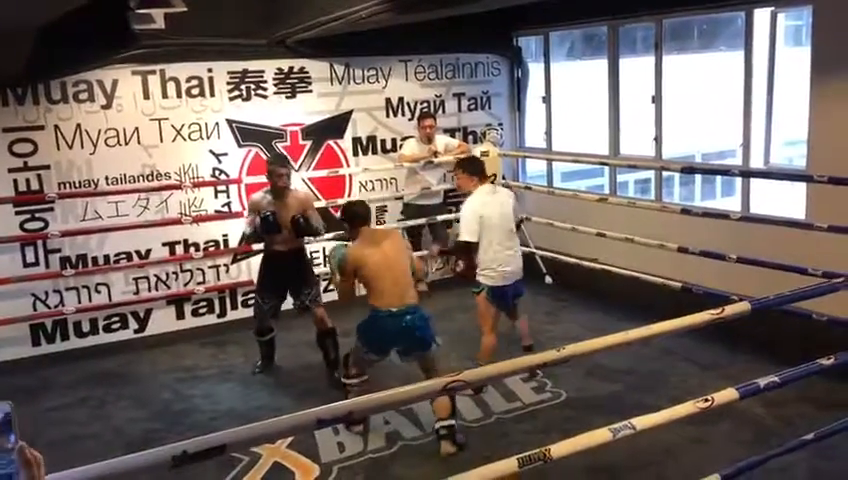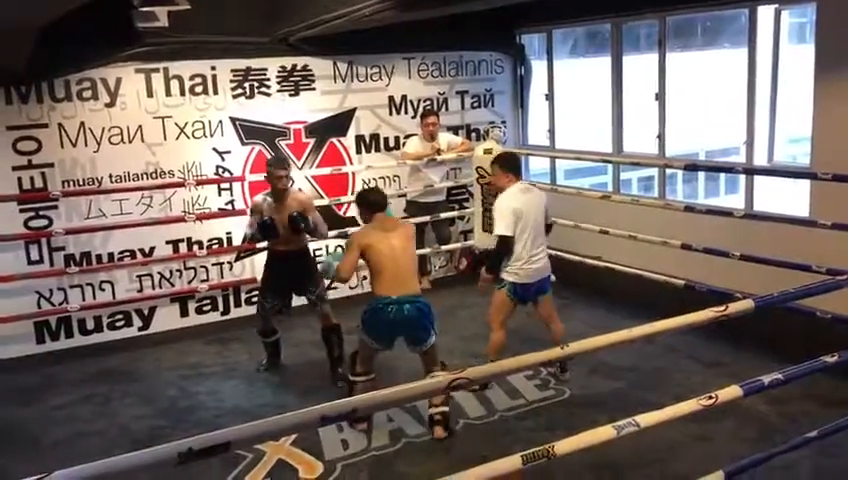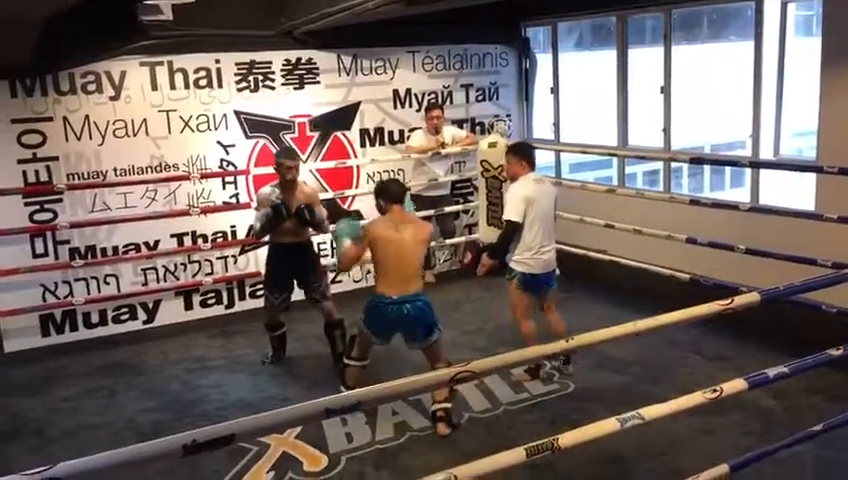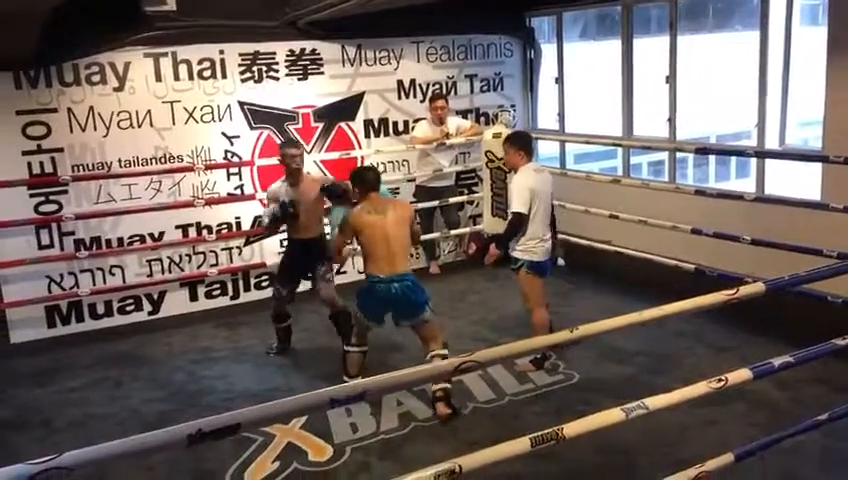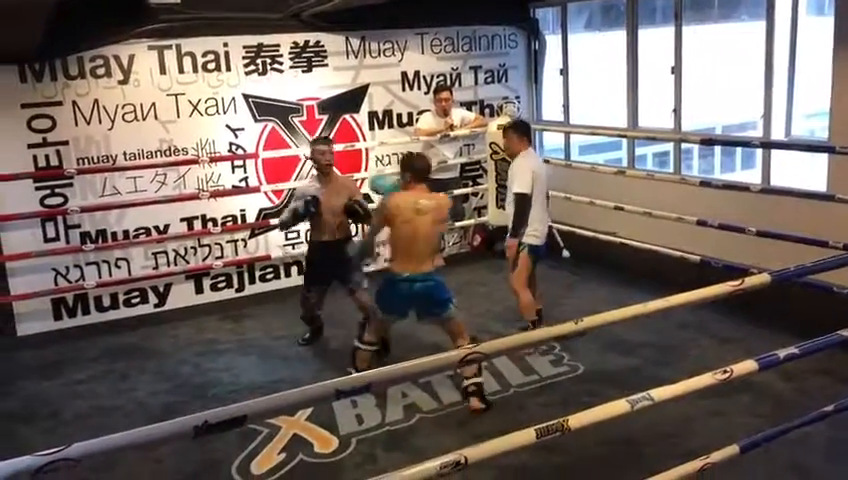
dt=0.3s
person 1, frame 1
left shoulder: (350, 254)
right shoulder: (397, 236)
left elbow: (346, 297)
right elbow: (420, 273)
left wrist: (337, 273)
left hip: (381, 320)
right hip: (414, 316)
left knee: (354, 364)
right knee: (435, 376)
left ankle: (354, 418)
right ankle: (447, 437)
person 1, frame 2
left shoulder: (361, 236)
right shoulder: (409, 229)
left elbow: (343, 275)
left wrist: (330, 268)
left hip: (383, 308)
right hip: (416, 305)
left knee: (363, 361)
right knee: (433, 365)
left ankle: (359, 417)
right ankle: (440, 422)
person 1, frame 3
left shoulder: (372, 228)
right shoulder: (425, 227)
left elbow: (344, 265)
left wrist: (344, 240)
left hip: (383, 306)
right hip: (416, 305)
left knee: (358, 349)
right knee: (439, 362)
right ankle: (442, 418)
person 1, frame 4
left shoulder: (355, 216)
right shoulder: (405, 208)
left elbow: (337, 253)
left wrist: (340, 230)
left hip: (375, 287)
right hip: (406, 284)
left knee: (357, 335)
right knee: (435, 341)
right ankle: (442, 400)
person 1, frame 5
left shoulder: (392, 202)
right shoulder: (444, 203)
left elbow: (370, 233)
left wrist: (362, 249)
right wrist: (392, 188)
left hip: (398, 283)
right hip: (430, 283)
left knee: (373, 331)
right knee: (461, 336)
right ankle: (474, 394)
person 2, frame 1
left shoulder: (472, 205)
right shoulder: (506, 194)
left elbow: (466, 247)
left wrist: (459, 257)
left hip: (491, 275)
right hip: (515, 268)
left knee: (487, 329)
right knee: (516, 315)
right ankle: (529, 354)
person 2, frame 2
left shoulder: (505, 202)
right shoulder: (538, 194)
left elbow: (504, 244)
right elbow: (547, 227)
left wrist: (490, 270)
left hip: (516, 274)
right hip: (541, 269)
left knee: (496, 324)
right knee: (551, 318)
right ankle: (562, 365)
person 2, frame 3
left shoulder: (518, 190)
right shoulder: (548, 186)
left elbow: (511, 228)
left wrist: (492, 255)
left hip: (525, 263)
right hip: (547, 259)
left knee: (523, 316)
right knee: (550, 310)
left ankle: (535, 365)
right ankle: (565, 359)
person 2, frame 4
left shoulder: (520, 181)
right shoulder: (544, 174)
left elbow: (518, 219)
left wrist: (498, 245)
right wrist: (553, 239)
left hip: (528, 251)
right hip: (543, 246)
left knee: (535, 304)
right knee: (538, 298)
left ankle: (542, 355)
right ankle: (548, 335)
person 2, frame 5
left shoulder: (521, 164)
right shoulder: (534, 160)
left elbow: (523, 203)
left wrist: (514, 237)
left hip: (527, 235)
right hip: (535, 232)
left knee: (518, 285)
right knee: (528, 280)
left ankle: (533, 332)
right ankle: (536, 323)
person 3, frame 1
left shoulder: (303, 198)
right shoulder: (257, 201)
left elbow: (320, 228)
right elbow: (246, 237)
left wrist: (310, 228)
right wrist: (259, 231)
left hip: (298, 261)
right hip: (271, 263)
left knee: (319, 315)
right knee: (261, 317)
left ankle: (334, 368)
right ankle: (267, 358)
person 3, frame 2
left shoulder: (303, 200)
right shoulder: (259, 203)
left elbow: (323, 231)
right elbow: (250, 235)
left wrist: (308, 227)
right wrist: (258, 233)
left hip: (302, 260)
right hip: (276, 262)
left knee: (325, 312)
right knee: (264, 316)
left ankle: (337, 365)
right ankle: (273, 357)
person 3, frame 3
left shoulder: (309, 193)
right shoulder: (265, 195)
left elbow: (325, 228)
right elbow: (257, 233)
left wrist: (313, 220)
right wrist: (271, 220)
left hip: (304, 252)
right hip: (278, 254)
left knee: (327, 307)
right knee: (272, 310)
left ankle: (341, 357)
right ankle: (278, 349)
person 3, frame 4
left shoulder: (319, 182)
right shoulder: (275, 191)
right elbow: (268, 225)
left wrist: (338, 192)
right wrist: (278, 216)
left hip: (318, 247)
right hip: (294, 249)
left knee: (328, 295)
right knee: (278, 300)
left ankle: (353, 347)
right ankle: (283, 341)
person 3, frame 5
left shoulder: (348, 185)
right shoulder: (305, 190)
left elbow: (367, 219)
right elbow: (284, 224)
left wrist: (361, 213)
right wrist: (298, 212)
left hip: (343, 250)
right hip: (318, 252)
left knee: (365, 303)
right knee: (310, 307)
left ankle: (381, 349)
right ankle: (315, 330)
person 4, frame 1
left shoulder: (443, 140)
right shoulder: (410, 143)
left elbow: (466, 148)
right elbow: (402, 159)
left wrist: (447, 156)
right wrist: (426, 155)
left hip: (436, 202)
right hip: (413, 203)
left knee: (442, 240)
right knee: (415, 244)
right ankle: (420, 279)
person 4, frame 2
left shoulder: (446, 138)
right shoulder: (414, 141)
left elbow: (468, 145)
right elbow: (405, 157)
left wrist: (449, 153)
right wrist: (429, 153)
left hip: (439, 199)
right hip: (416, 200)
left knee: (445, 238)
right knee: (418, 242)
right ankle: (423, 276)
person 4, frame 3
left shoulder: (450, 131)
right shoulder: (418, 135)
left elbow: (472, 139)
right elbow: (409, 151)
left wrist: (454, 146)
right wrist: (434, 146)
left hip: (443, 193)
right hip: (420, 194)
left knee: (449, 231)
right ankle: (428, 270)
person 4, frame 4
left shoulder: (455, 122)
right shoulder: (422, 125)
left elbow: (478, 129)
right elbow: (414, 142)
left wrist: (458, 137)
right wrist: (439, 137)
left hip: (447, 184)
right hip: (425, 185)
left knee: (453, 222)
right knee: (426, 226)
right ankle: (433, 261)
person 4, frame 5
left shoulder: (459, 113)
right shoulder: (426, 117)
left elbow: (482, 121)
right elbow: (417, 133)
left wrist: (464, 128)
right wrist: (442, 129)
left hip: (452, 174)
right hip: (430, 175)
left knee: (458, 215)
